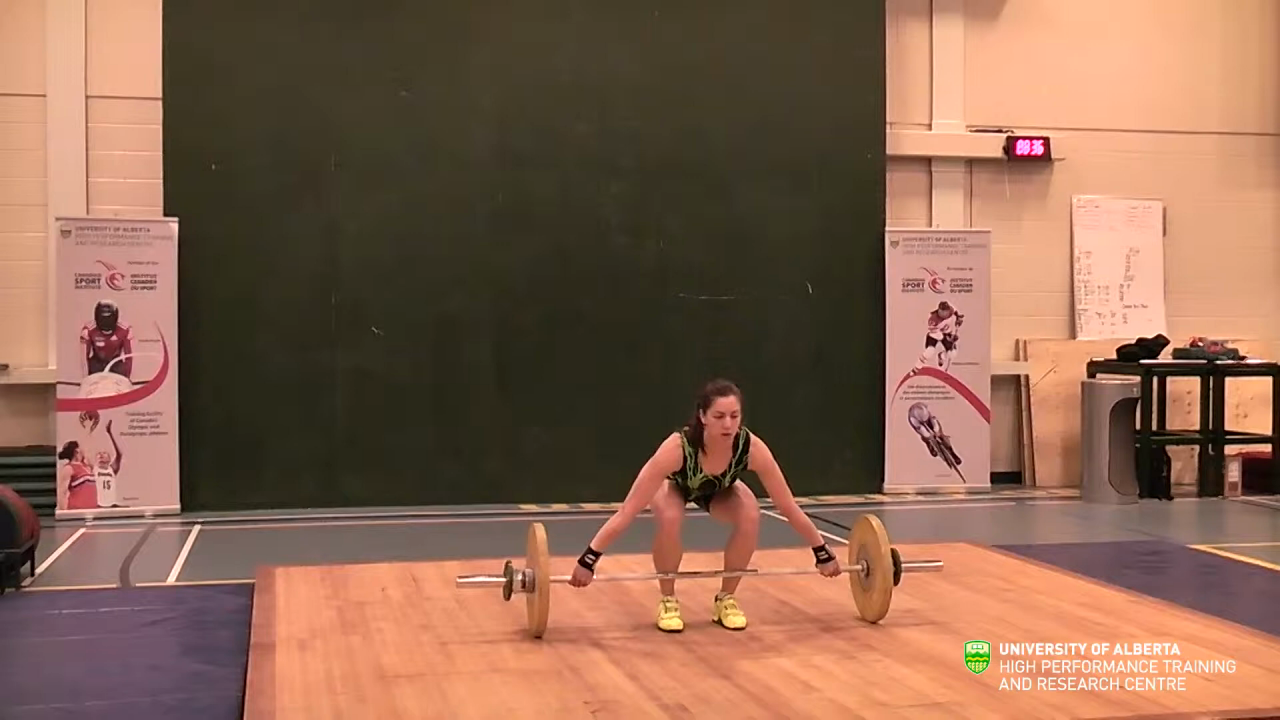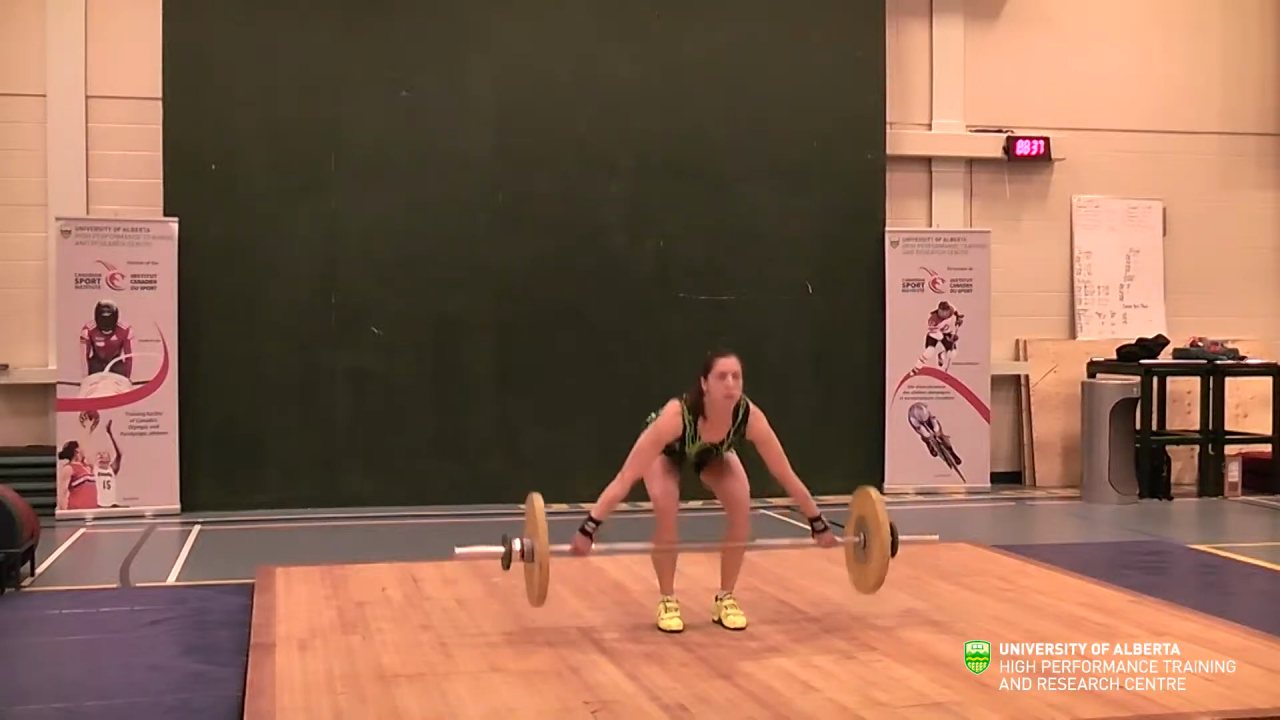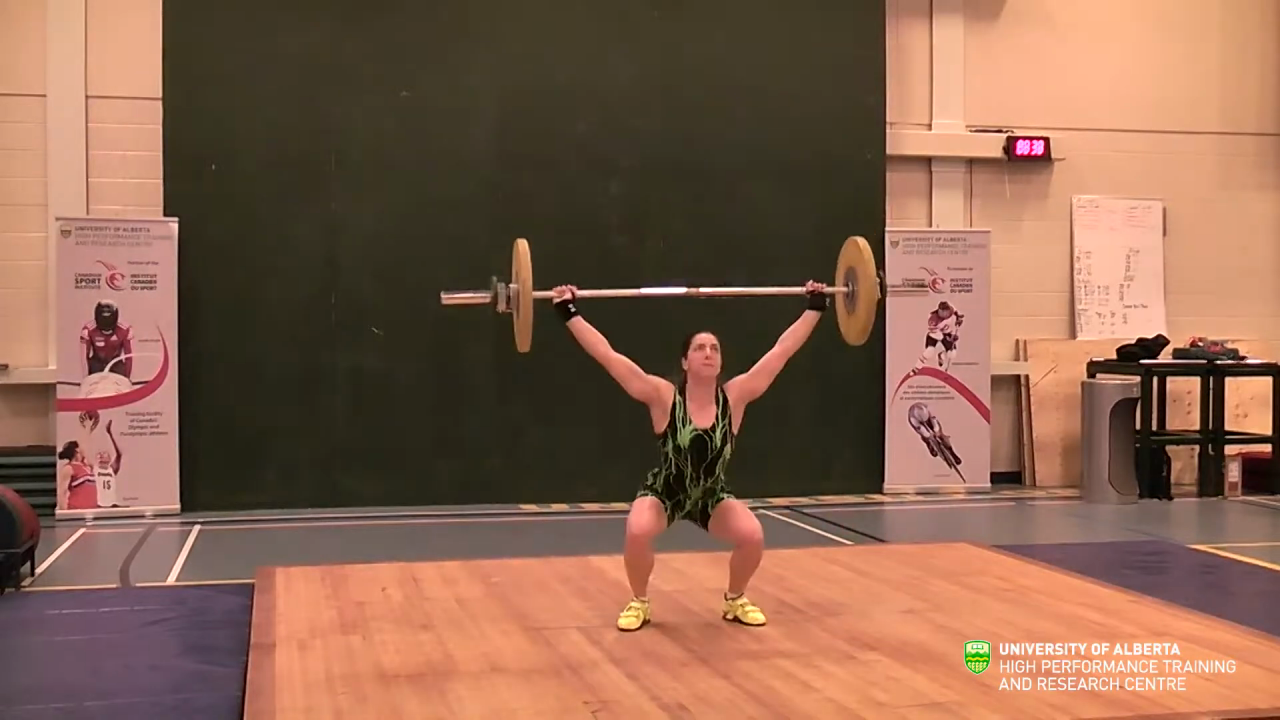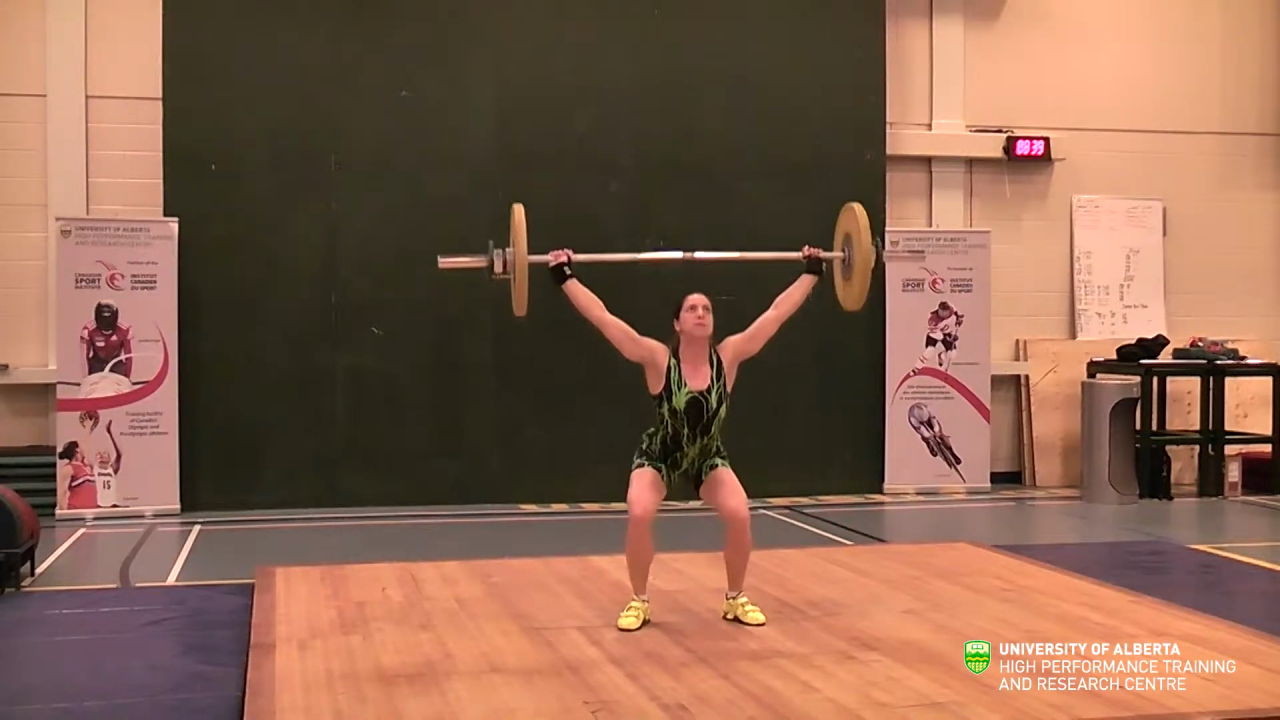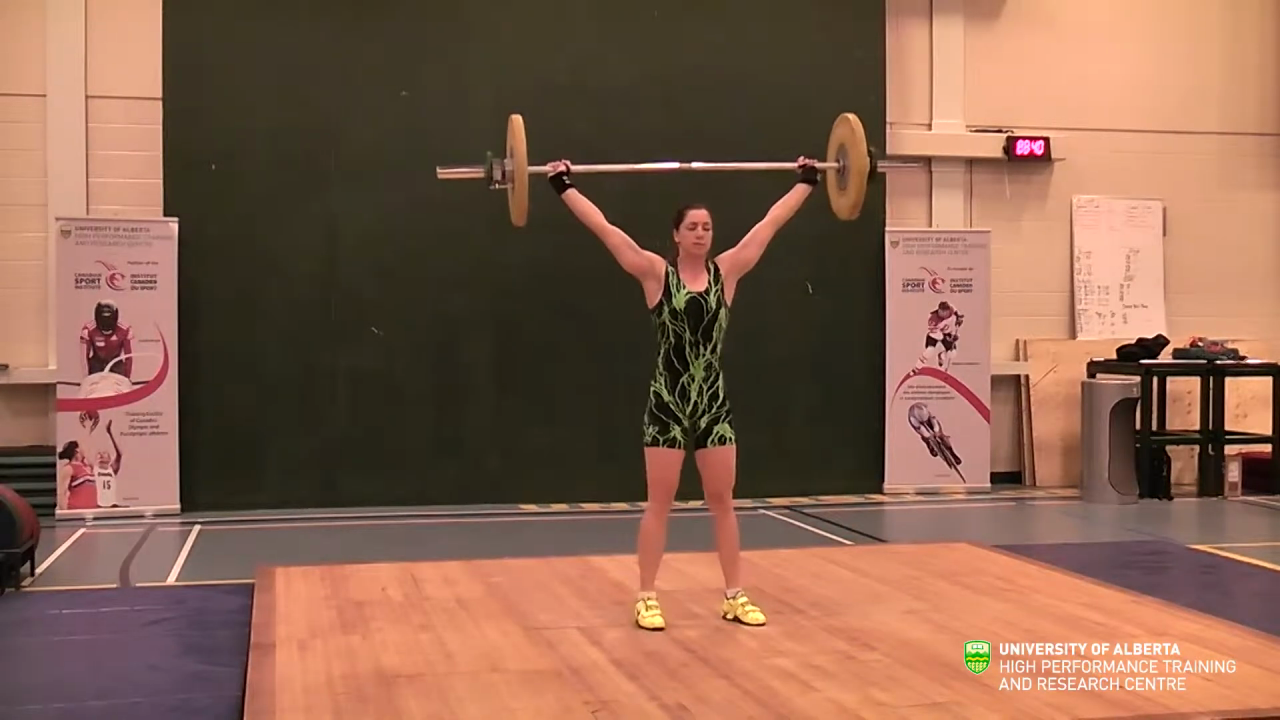
dt=1s
person 1, frame 1
left shoulder: (752, 448)
right shoulder: (677, 448)
left elbow: (789, 507)
right elbow: (627, 511)
left wrist: (823, 554)
right wrist: (587, 561)
left hip: (719, 488)
right hip: (674, 483)
left knee: (749, 516)
right knee: (670, 518)
left ankle: (726, 598)
right ankle: (668, 600)
person 1, frame 2
left shoulder: (750, 417)
right shoulder: (676, 415)
left elbow: (785, 475)
right elbow: (628, 475)
left wrist: (819, 526)
right wrist: (589, 529)
left hip: (714, 450)
right hip: (667, 447)
left knee: (740, 505)
right knee: (666, 508)
left ankle: (726, 598)
right ankle: (667, 601)
person 1, frame 3
left shoulder: (735, 397)
right shoulder: (664, 398)
left elbow: (782, 349)
right elbow: (607, 354)
left wrist: (814, 307)
right wrist: (569, 312)
left hip: (712, 496)
right hip: (664, 493)
left knee: (752, 536)
right knee: (637, 533)
left ankle: (735, 599)
right ankle: (639, 602)
person 1, frame 4
left shoulder: (728, 356)
right shoulder: (658, 360)
left elbow: (776, 313)
right elbow: (603, 318)
left wrist: (811, 272)
right wrist: (564, 276)
left hip: (707, 455)
right hip: (658, 454)
left knee: (739, 516)
right knee: (640, 515)
left ankle: (736, 599)
right ankle: (639, 601)
person 1, frame 5
left shoulder: (726, 271)
right shoulder: (656, 273)
left elbow: (771, 222)
right elbow: (603, 227)
left wrist: (806, 181)
right wrist: (564, 186)
left hip: (713, 400)
right hip: (667, 400)
left knee: (723, 501)
right knee: (660, 502)
left ankle: (735, 596)
right ankle: (647, 599)
